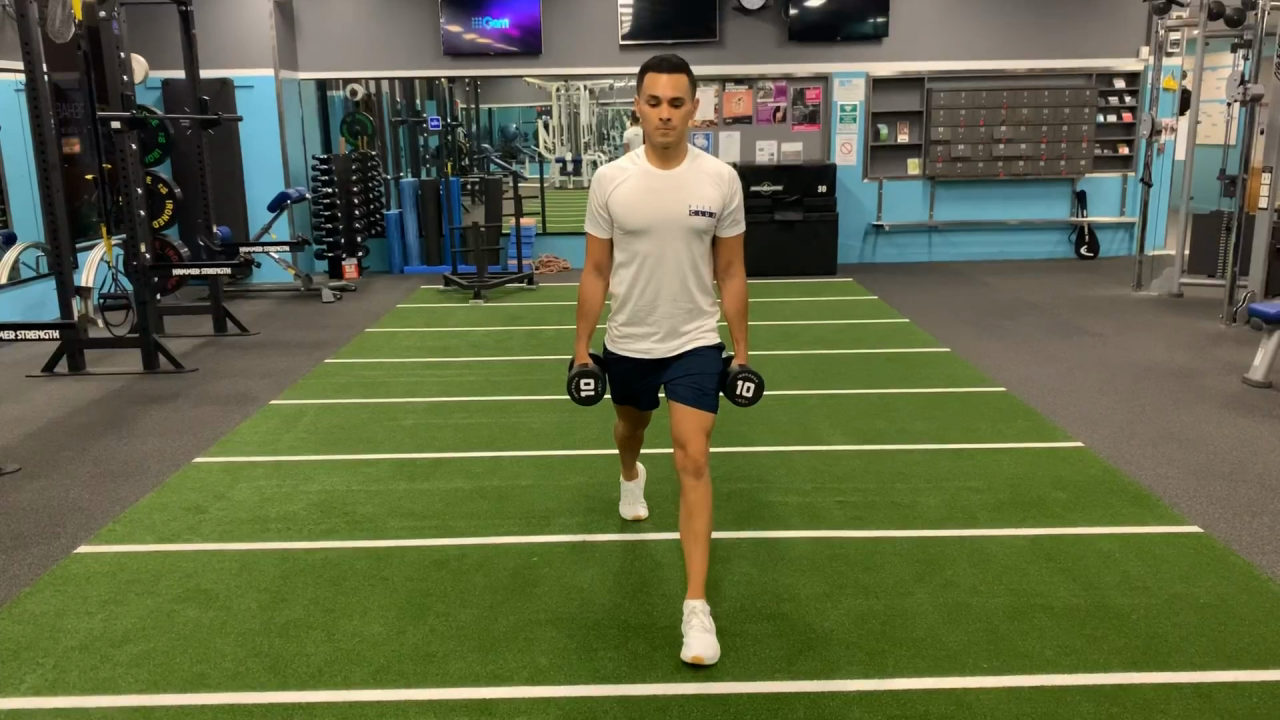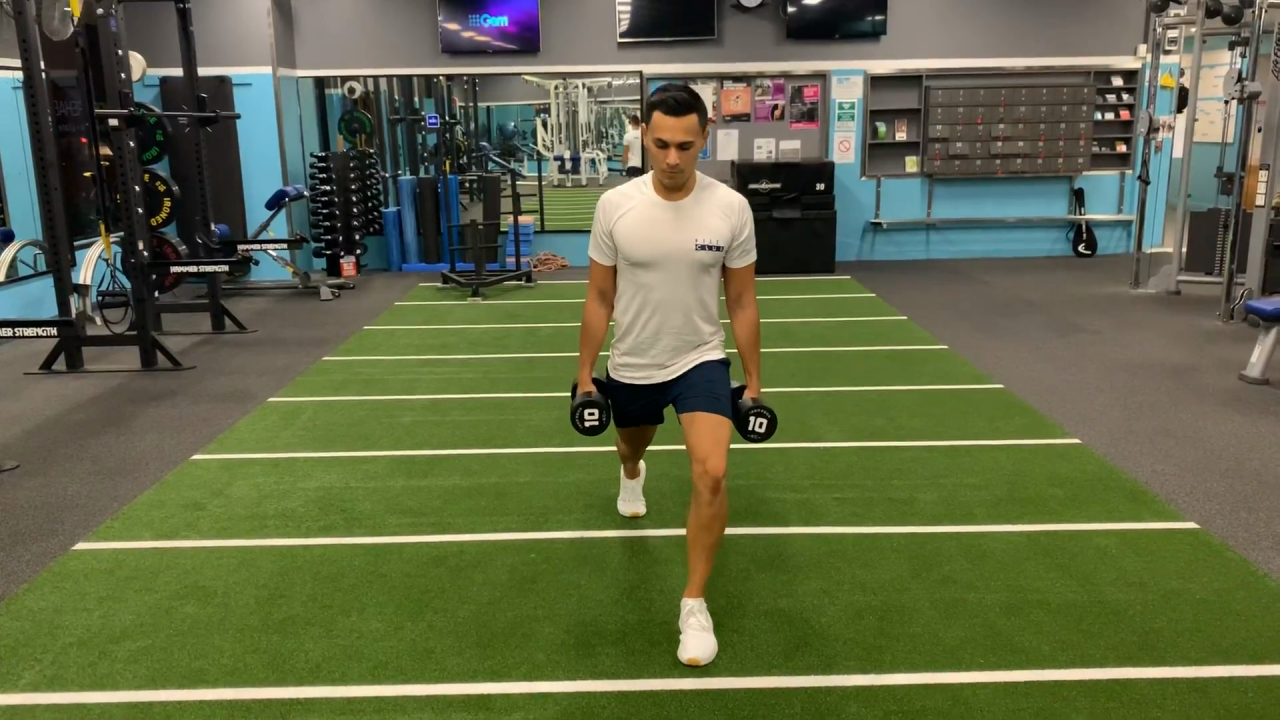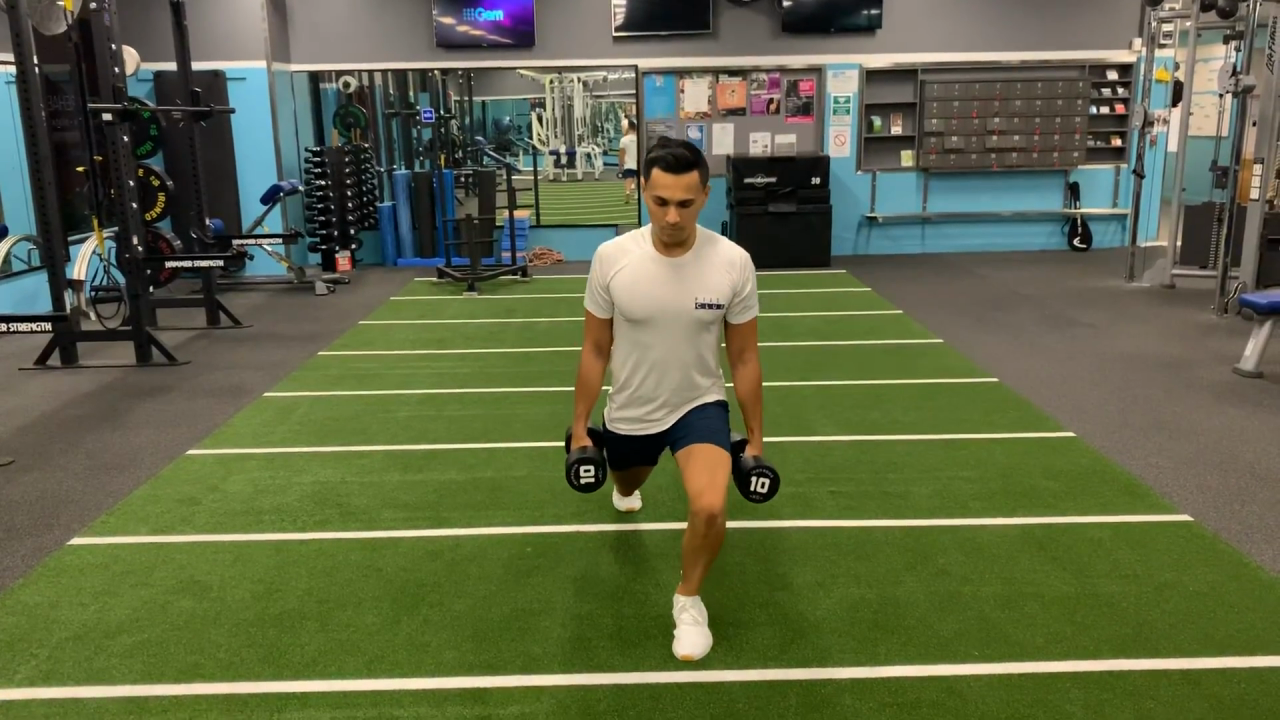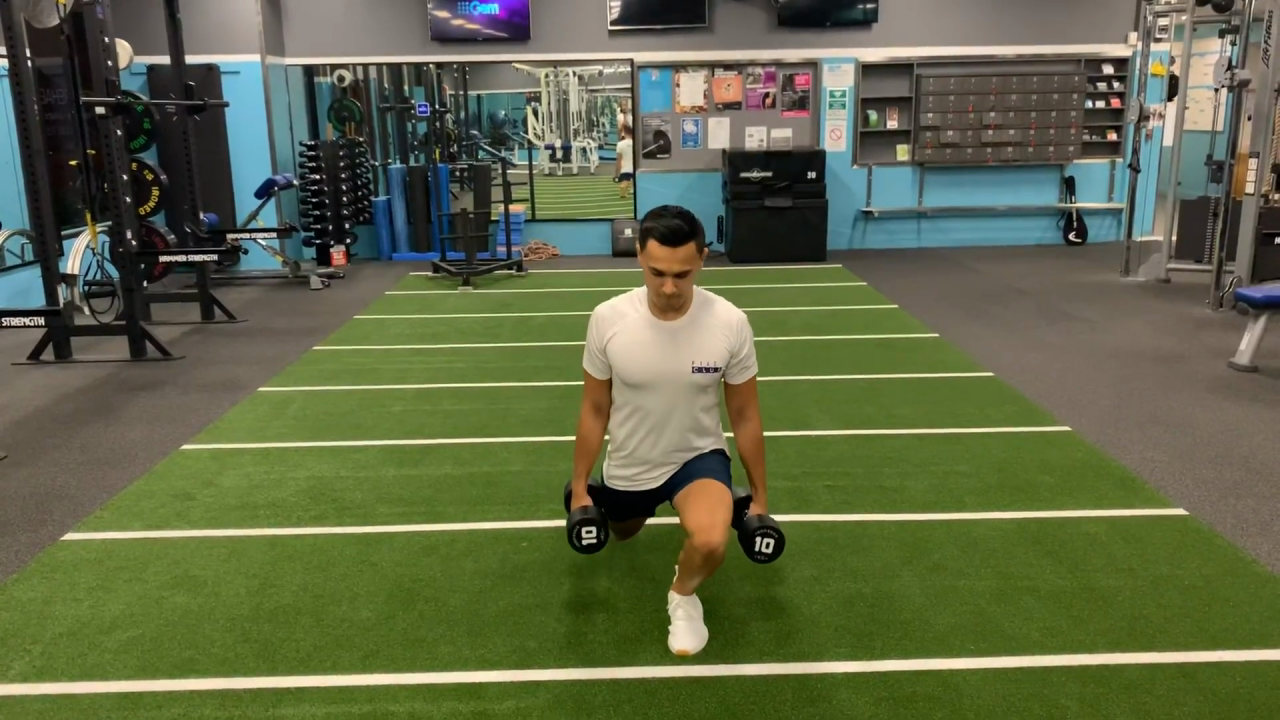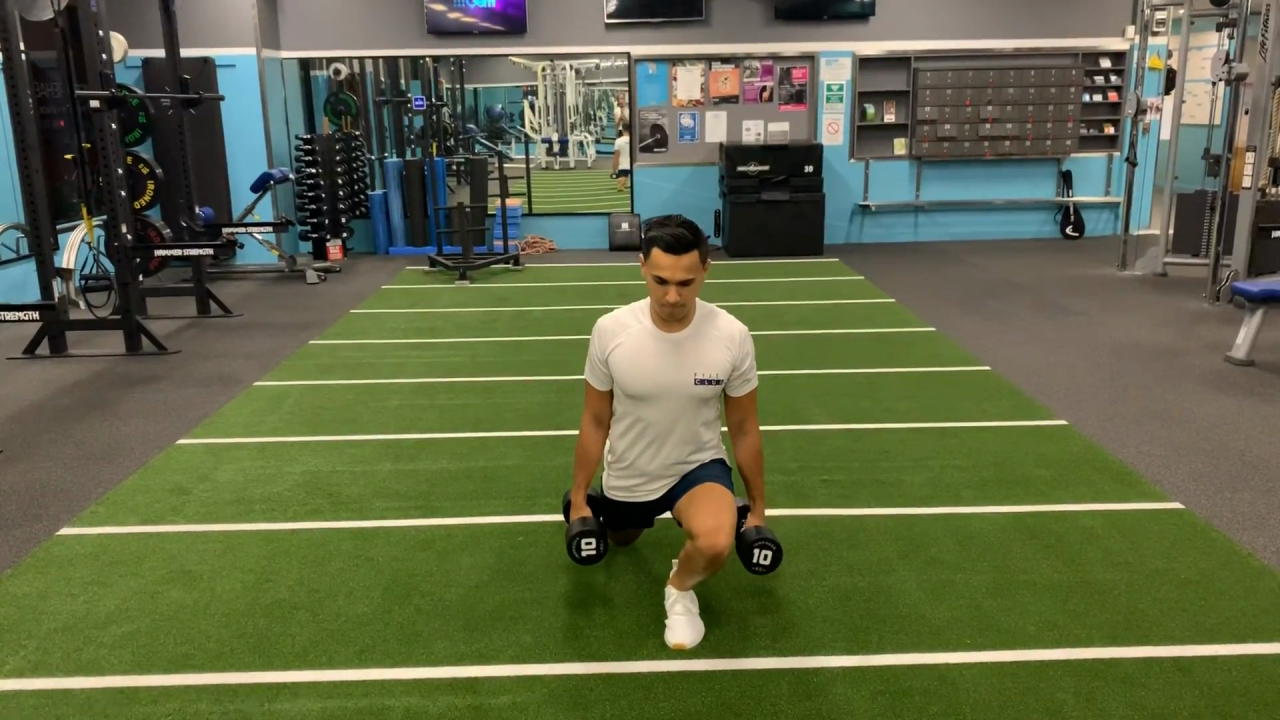
dt=0.7s
person 1, frame 1
left shoulder: (720, 178)
right shoulder: (611, 179)
left elbow: (730, 273)
right elbow: (596, 271)
left wrist: (741, 349)
right wrist: (581, 345)
left hip: (695, 344)
right hip: (628, 344)
left knee: (692, 462)
right knee: (630, 426)
left ankle: (697, 605)
right ankle: (630, 476)
person 1, frame 2
left shoulder: (731, 208)
right shoulder: (615, 205)
left elbow: (742, 302)
right elbow: (599, 299)
left wrist: (753, 381)
right wrist: (584, 374)
left hip: (701, 361)
right hip: (631, 368)
left knee: (711, 475)
right knee: (632, 444)
left ankle: (694, 604)
right ankle: (632, 473)
person 1, frame 3
left shoulder: (733, 262)
right shoulder: (612, 257)
left elbow: (744, 358)
right elbow: (595, 350)
left wrist: (755, 437)
right wrist: (580, 426)
left hip: (700, 405)
right hip: (629, 412)
left knee: (709, 508)
right knee: (626, 485)
left ankle: (688, 597)
right ankle: (626, 486)
person 1, frame 4
left shoulder: (730, 323)
right shoulder: (608, 319)
left elbow: (745, 416)
right elbow: (594, 410)
left wrist: (759, 495)
right wrist: (579, 486)
left hip: (699, 455)
right hip: (629, 466)
left knee: (710, 541)
right knee: (623, 533)
left ankle: (683, 594)
right ankle: (639, 508)
person 1, frame 5
left shoulder: (732, 336)
right shoulder: (610, 331)
left elbow: (744, 429)
right elbow: (595, 421)
left wrist: (757, 506)
right wrist: (578, 497)
left hip: (699, 465)
right hip: (628, 476)
left knee: (716, 543)
right knee: (621, 541)
left ankle: (681, 588)
